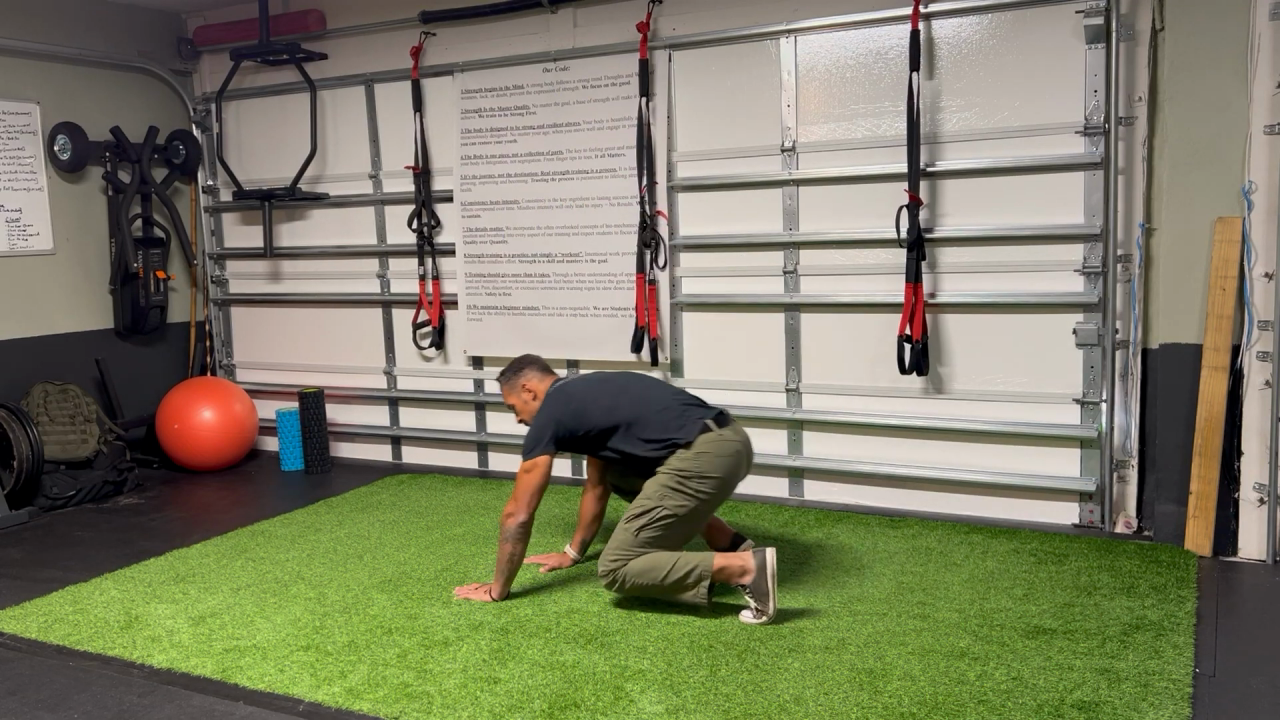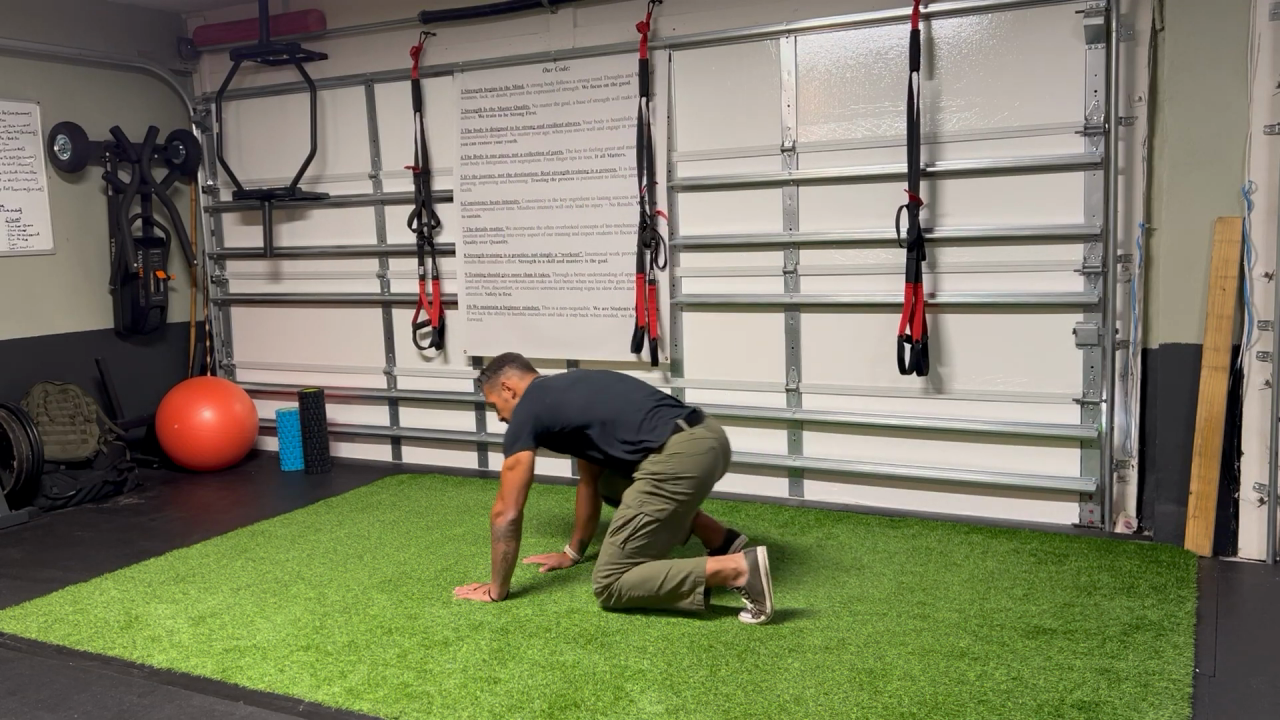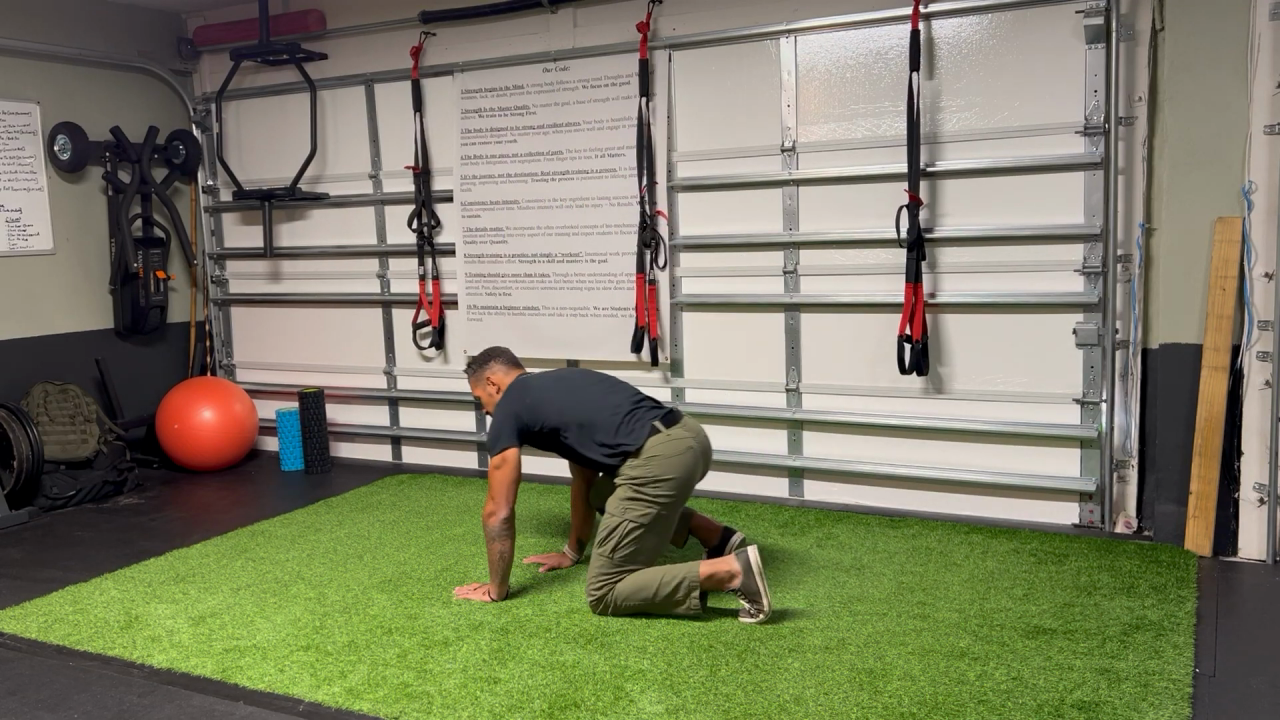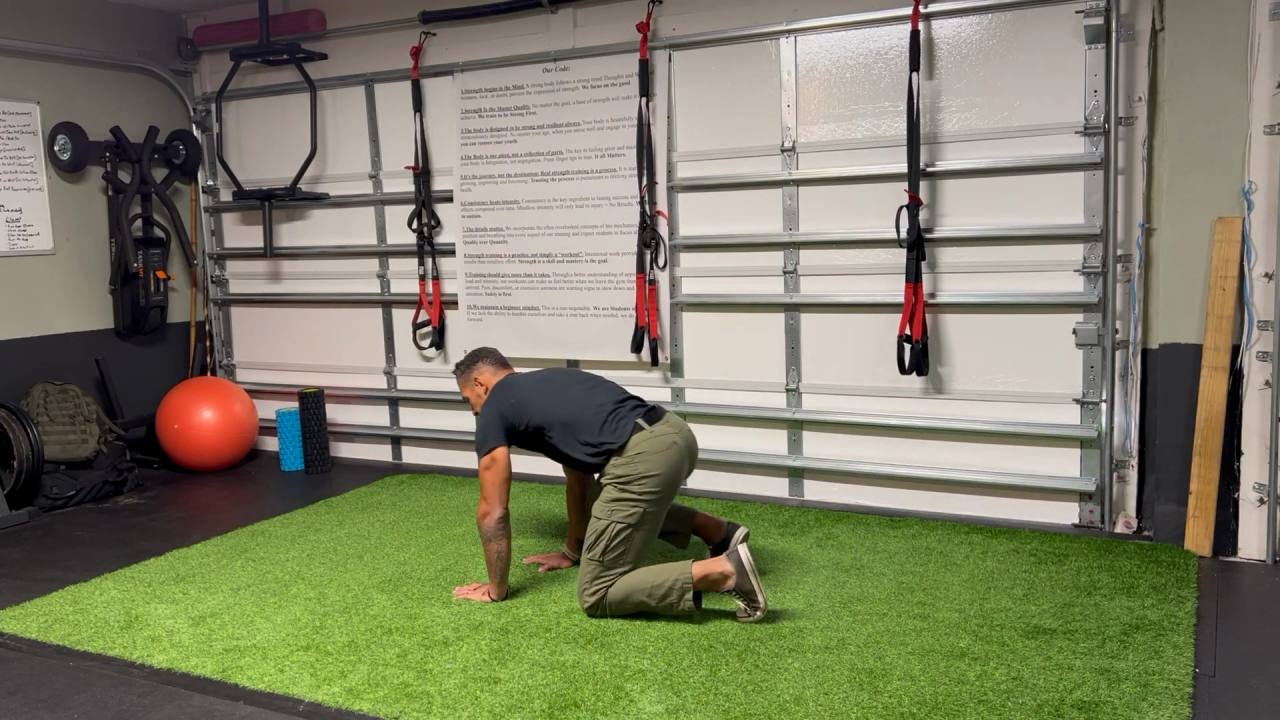
dt=0.1s
person 1, frame 1
left shoulder: (550, 415)
right shoulder: (588, 393)
left elbow: (519, 513)
right elbow: (597, 485)
left wrist: (498, 588)
right wrist: (572, 551)
left hip: (706, 456)
right hip: (726, 443)
left knee: (616, 569)
right knee: (617, 473)
left ankle: (743, 568)
right ankle: (727, 542)
person 1, frame 2
left shoulder: (528, 414)
right shoulder: (569, 389)
left elbow: (508, 513)
right elbow: (591, 480)
left wrist: (497, 588)
right wrist: (574, 551)
left hip: (679, 456)
right hip: (706, 437)
left knee: (612, 583)
right knee: (612, 485)
left ankle: (736, 570)
right ankle: (720, 539)
person 1, frame 3
left shoulder: (508, 410)
right shoulder: (559, 385)
left elbow: (499, 511)
right elbow: (585, 480)
left wrist: (496, 589)
right wrist: (572, 552)
left hip: (663, 457)
right hip: (691, 438)
left knee: (605, 593)
right knee: (602, 496)
left ankle: (730, 571)
right ankle: (717, 538)
person 1, frame 4
left shoulder: (494, 412)
right shoulder: (548, 382)
left elbow: (493, 511)
right elbow: (580, 476)
left wrist: (497, 588)
right wrist: (574, 551)
left hip: (643, 456)
right hip: (675, 434)
left knee: (597, 596)
left ankle: (721, 571)
right ankle: (718, 530)
